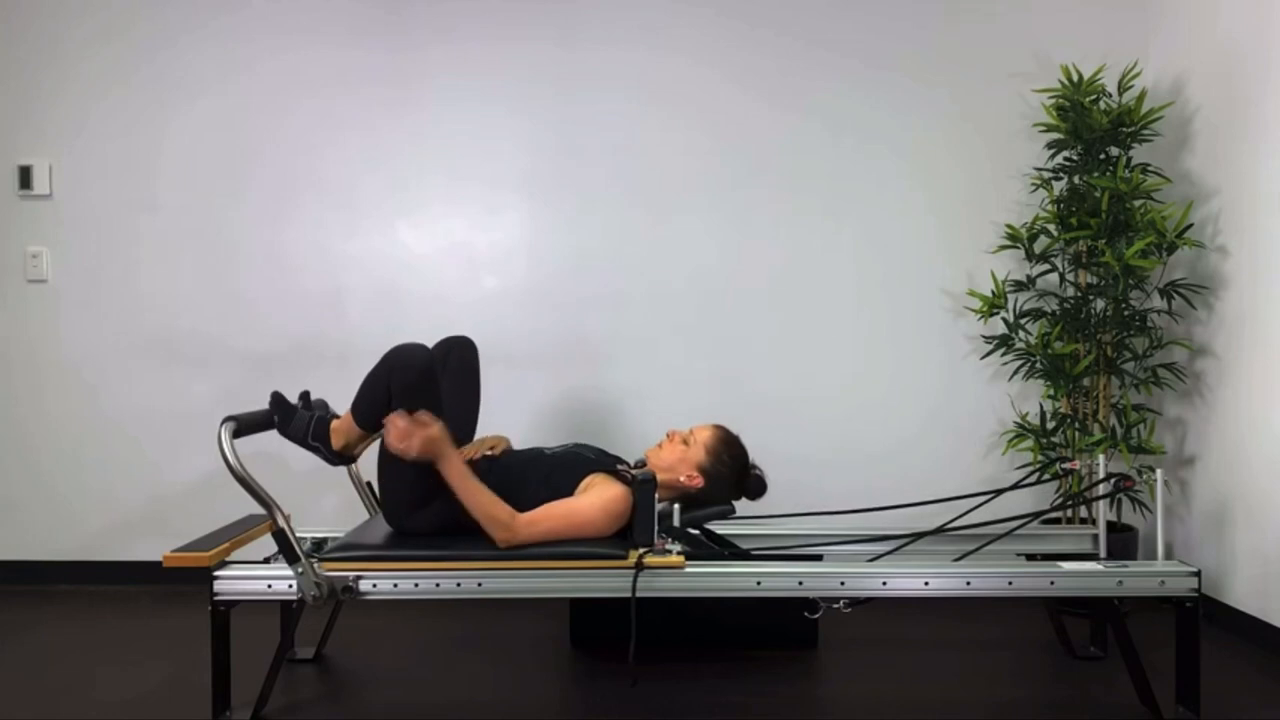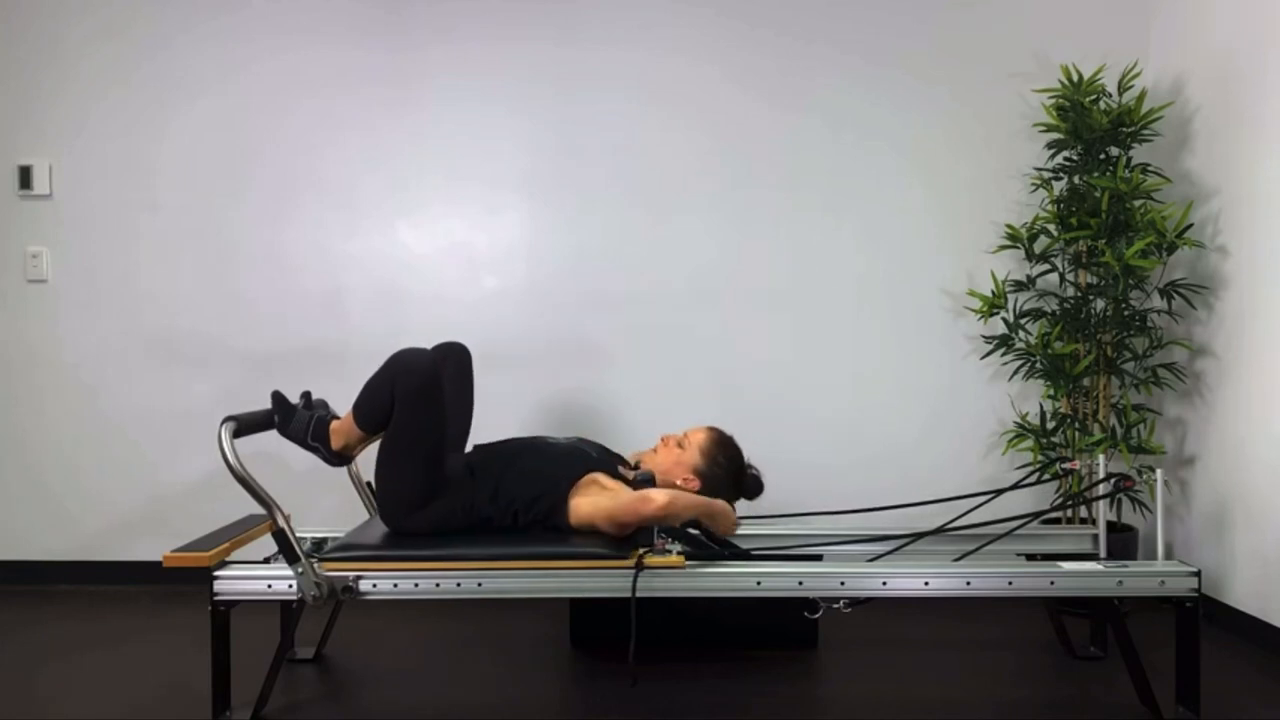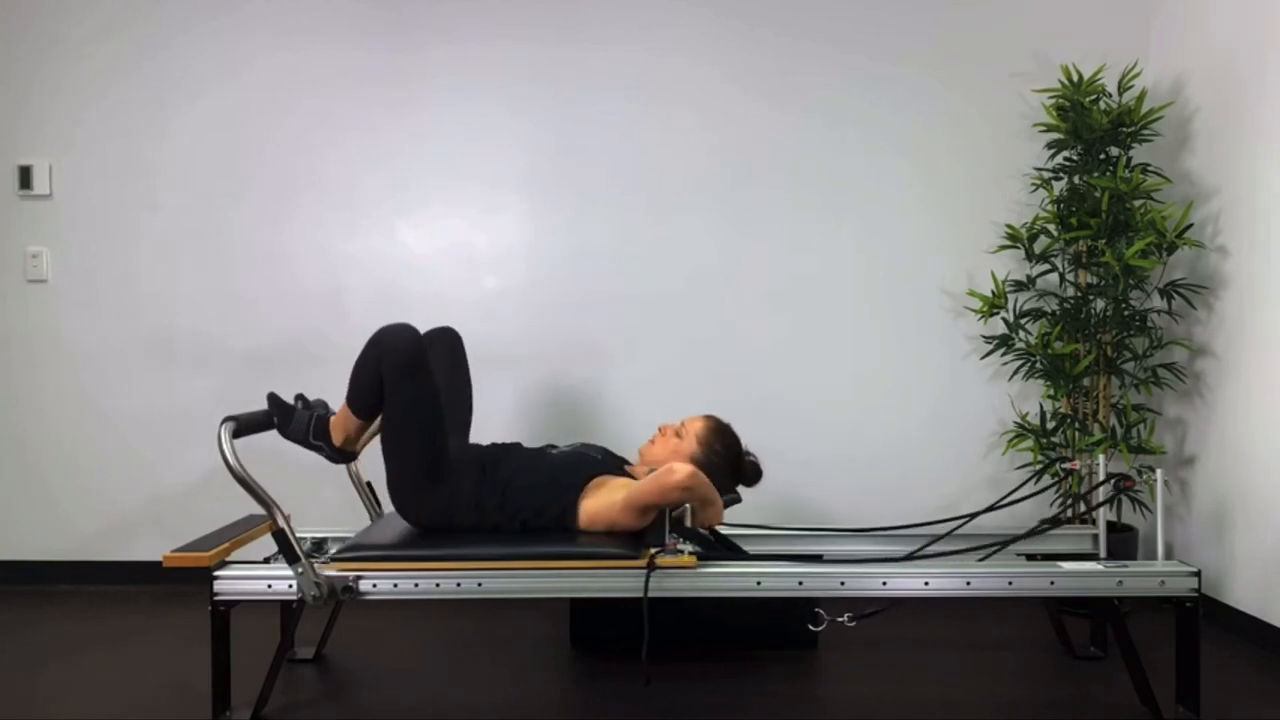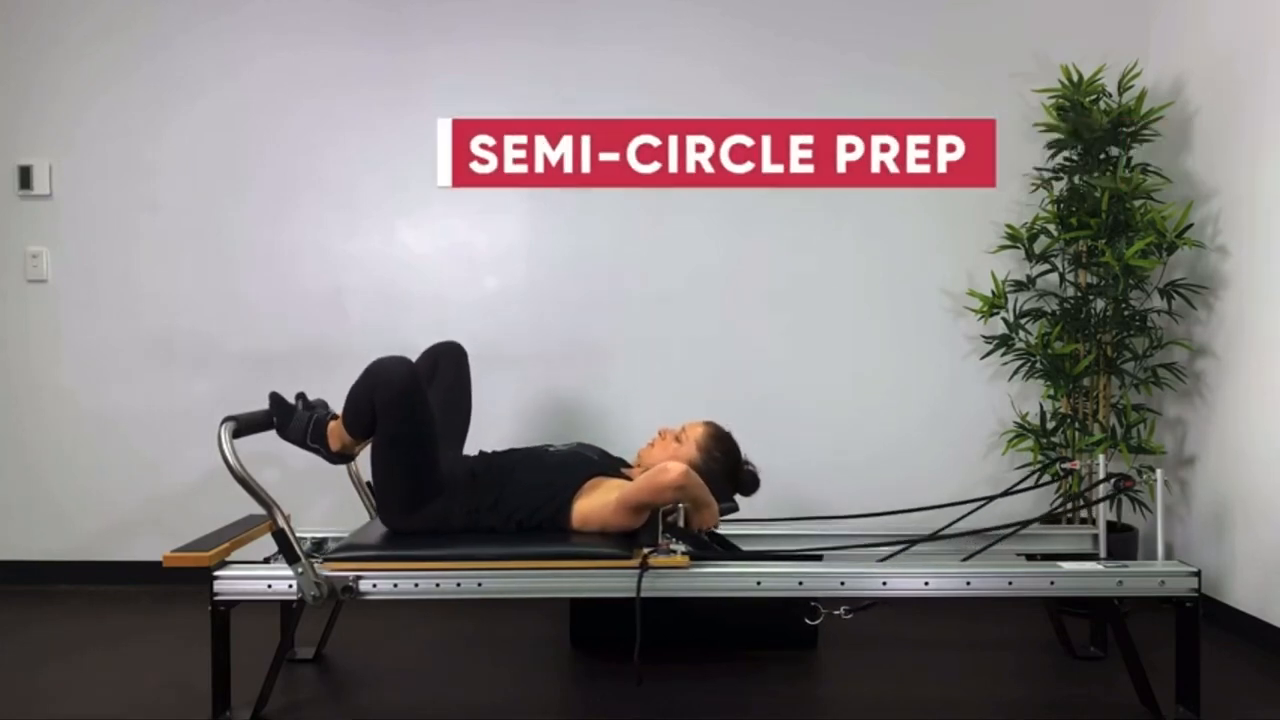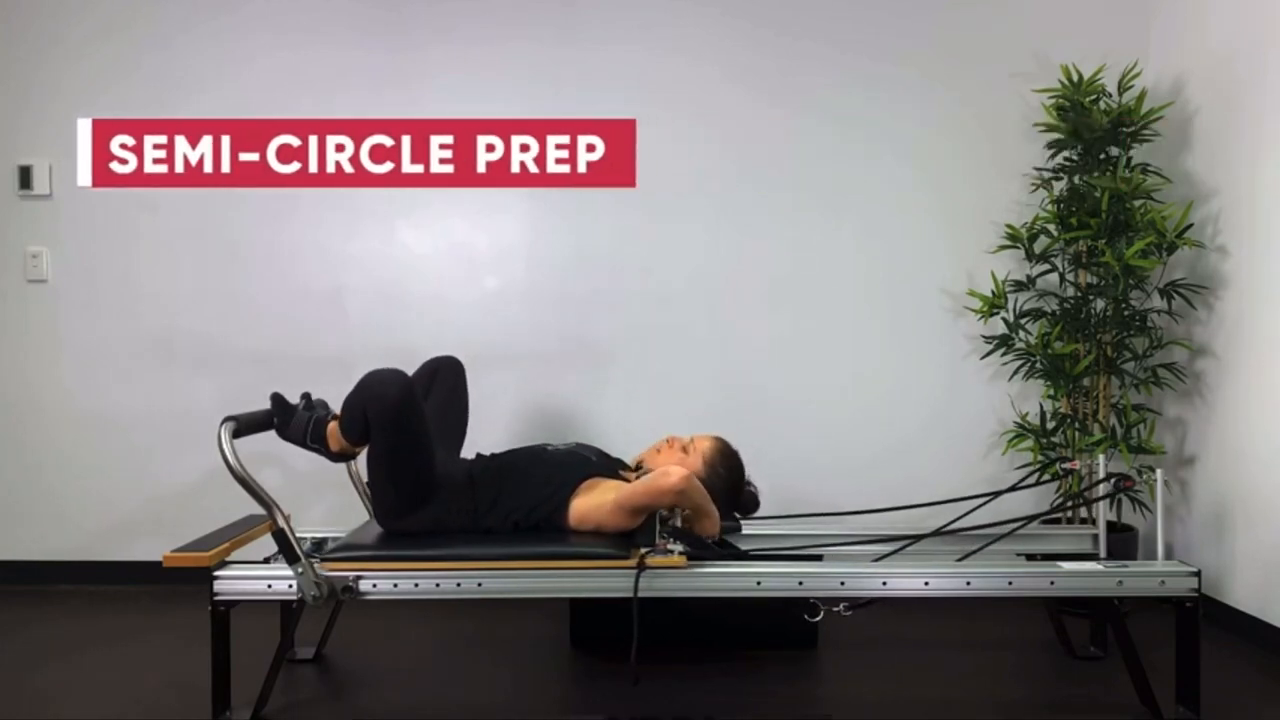
dt=0.7s
person 1, frame 1
left shoulder: (616, 503)
right shoulder: (627, 478)
left elbow: (508, 531)
left wrist: (443, 455)
right wrist: (493, 448)
left hip: (424, 506)
right hip: (454, 479)
left knee: (412, 361)
right knee: (456, 349)
left ankle: (334, 438)
right ankle: (346, 432)
person 1, frame 2
left shoulder: (620, 502)
right shoulder: (627, 475)
left elbow: (654, 503)
left wrist: (713, 509)
left hip: (422, 506)
right hip: (453, 477)
left knee: (415, 367)
right knee: (450, 355)
left ankle: (334, 438)
right ankle: (341, 430)
person 1, frame 3
left shoulder: (629, 506)
right shoulder: (629, 476)
left elbow: (680, 478)
left wrist: (708, 507)
left hip: (435, 495)
right hip: (460, 473)
left knee: (398, 341)
right knee: (439, 340)
left ankle: (335, 436)
right ankle: (343, 428)
person 1, frame 4
left shoulder: (624, 505)
right shoulder: (624, 476)
left elbow: (671, 477)
left wrist: (704, 508)
left hip: (425, 506)
right hip: (451, 479)
left knee: (394, 375)
right knee: (447, 355)
left ankle: (331, 439)
right ankle: (342, 429)
person 1, frame 5
left shoulder: (624, 510)
right shoulder: (624, 477)
left elbow: (674, 481)
left wrist: (705, 515)
left hip: (422, 508)
right hip: (450, 483)
left knee: (388, 388)
right knee: (443, 369)
left ankle: (332, 439)
right ankle: (342, 431)
